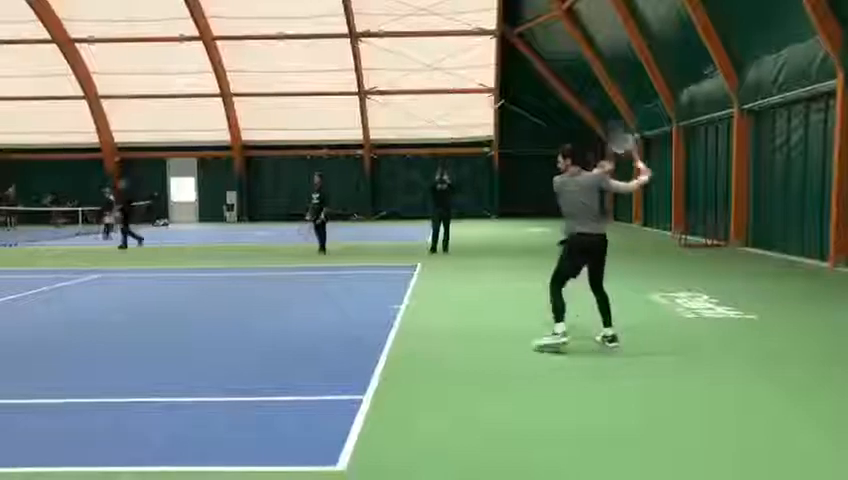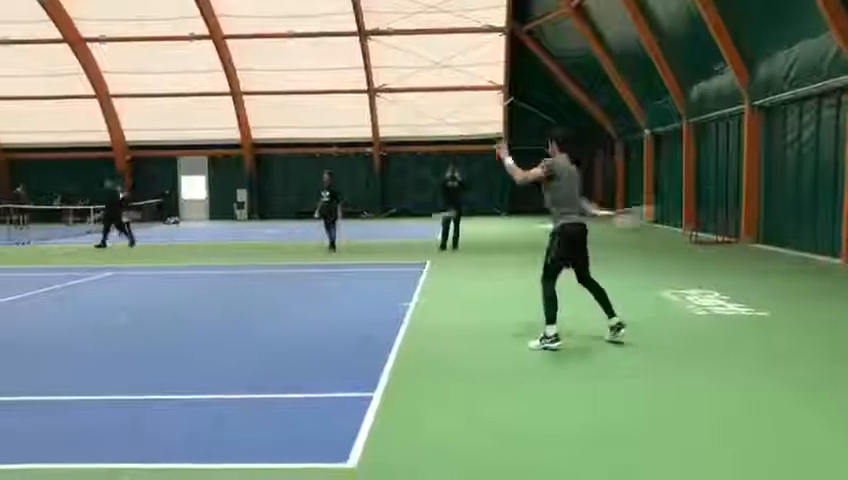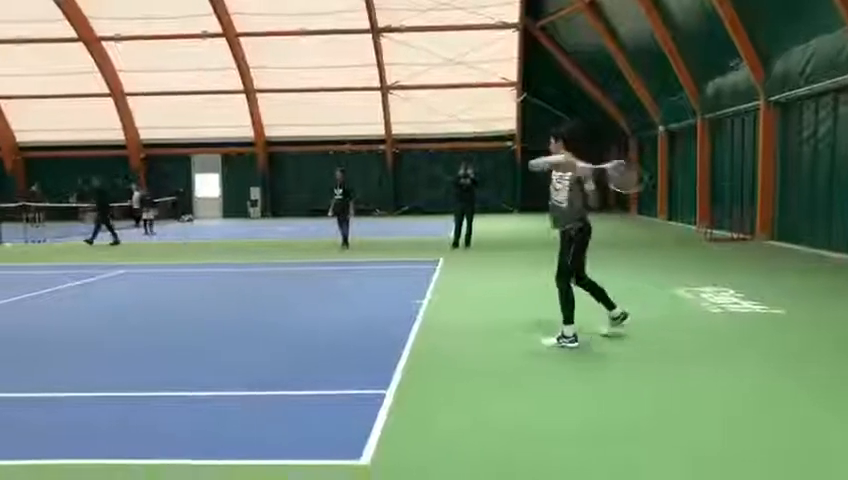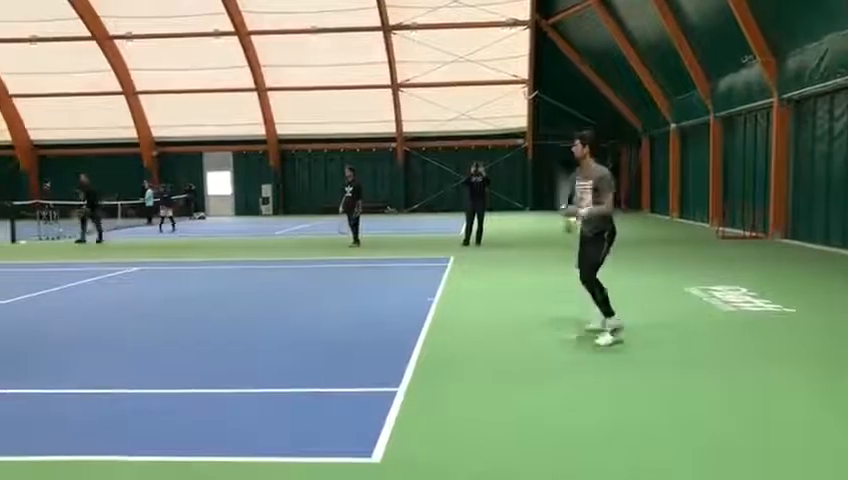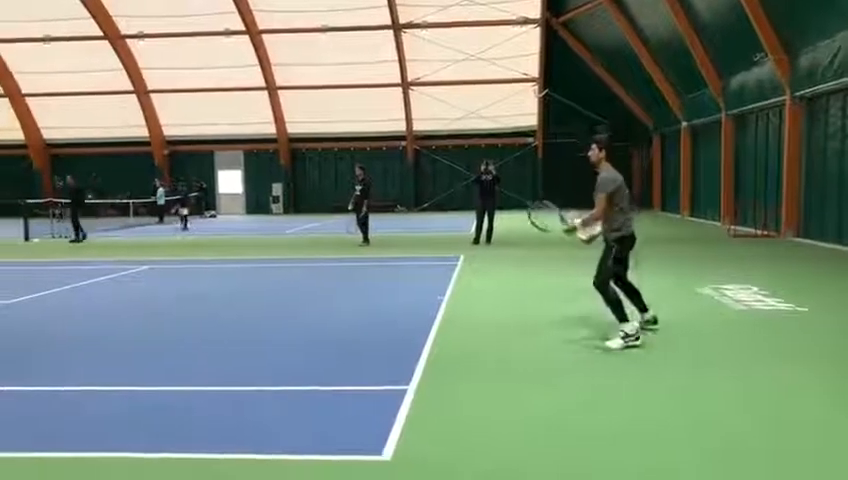
dt=0.4s
person 1, frame 1
left shoulder: (557, 182)
right shoulder: (596, 179)
right elbow: (627, 188)
right wrist: (643, 177)
left hip: (576, 241)
right hip: (598, 239)
left knee: (556, 285)
right knee: (597, 286)
left ankle: (559, 332)
right ankle: (609, 333)
person 1, frame 2
left shoulder: (553, 164)
right shoulder: (572, 169)
left elbow: (521, 178)
right elbow: (577, 200)
left wrist: (506, 158)
right wrist: (594, 210)
left hip: (564, 230)
right hip: (578, 228)
left knee: (548, 280)
right knee: (585, 279)
left ankle: (551, 335)
right ankle: (615, 323)
person 1, frame 3
left shoulder: (582, 168)
right shoulder: (554, 163)
right elbow: (533, 165)
left wrist: (587, 179)
right wrist: (559, 158)
left hip: (576, 230)
right hip: (567, 230)
left knee: (563, 279)
right knee: (578, 277)
left ankle: (568, 335)
right ankle: (616, 313)
person 1, frame 4
left shoulder: (602, 174)
right shoulder: (576, 175)
left elbow: (607, 208)
left wrist: (583, 211)
right wrist: (572, 215)
left hip: (603, 233)
right hip: (586, 232)
left knee: (588, 275)
right knee: (586, 276)
left ankle: (614, 325)
right ankle: (608, 319)
person 1, frame 5
left shoulder: (606, 177)
right shoulder: (609, 176)
left elbow: (599, 213)
left wrist: (578, 224)
left hip: (619, 238)
right hip: (619, 236)
left knee: (601, 282)
right knee: (620, 280)
left ankle: (630, 332)
right ankle: (648, 318)
